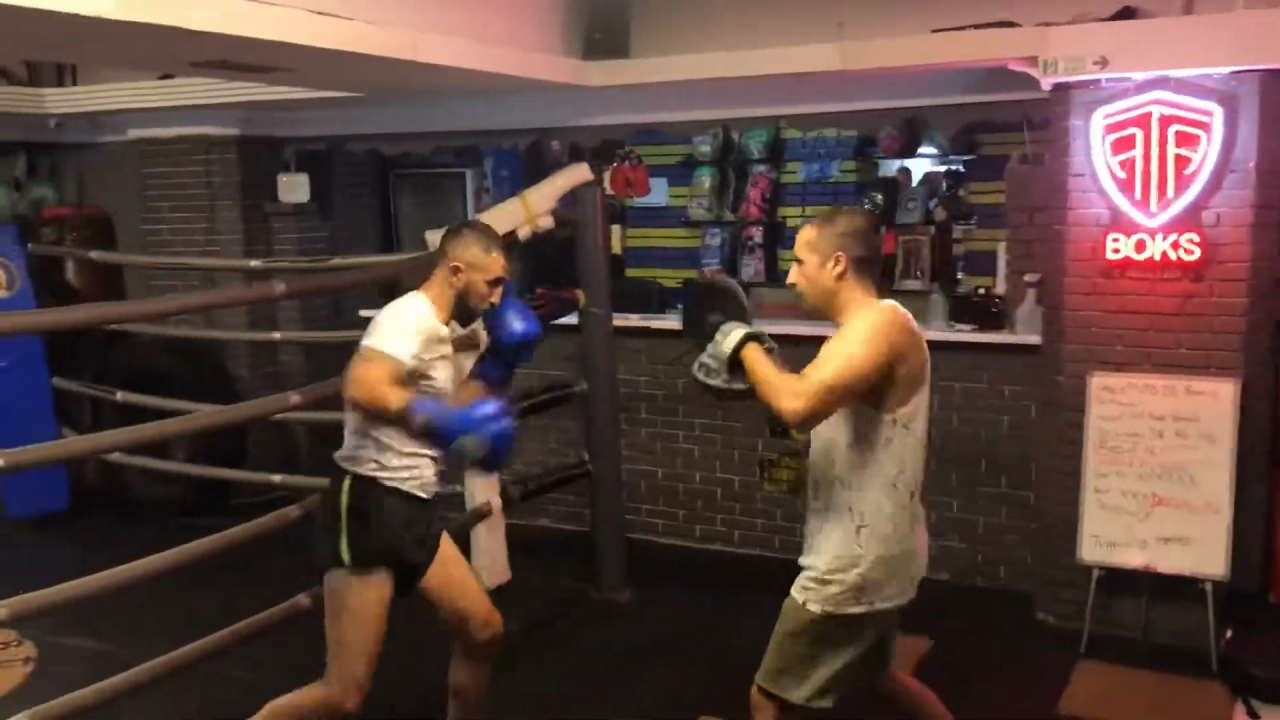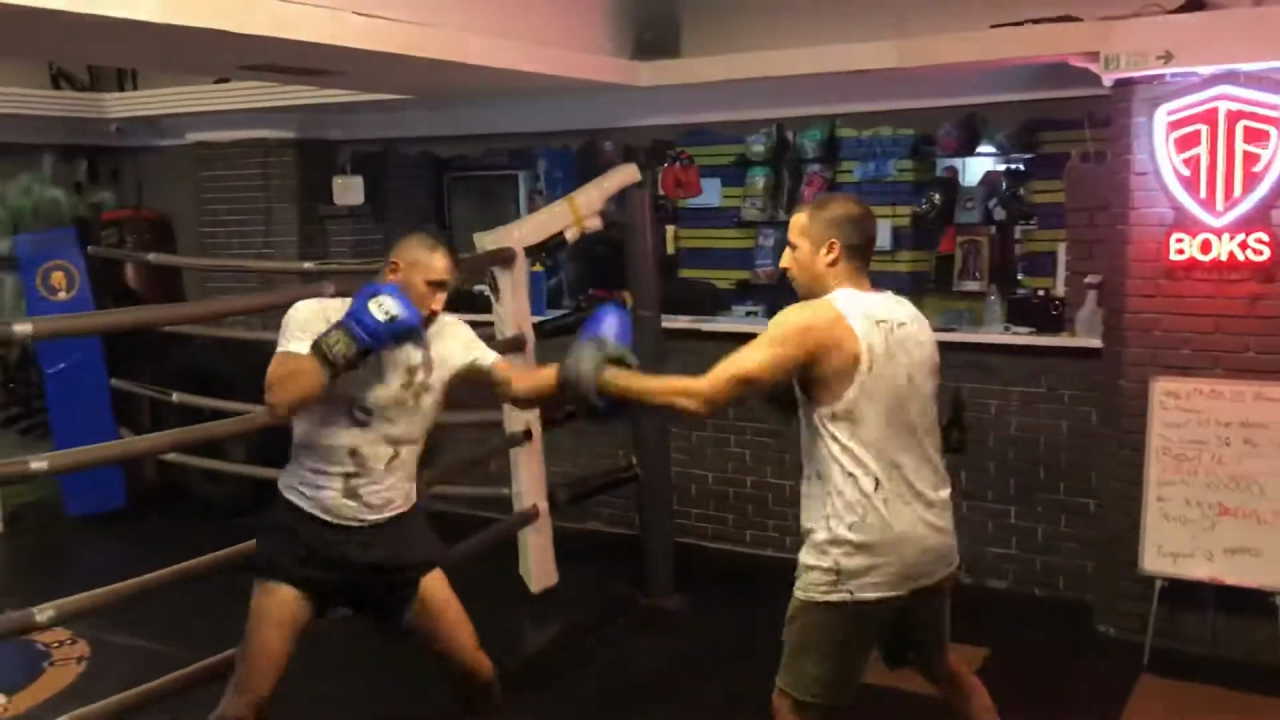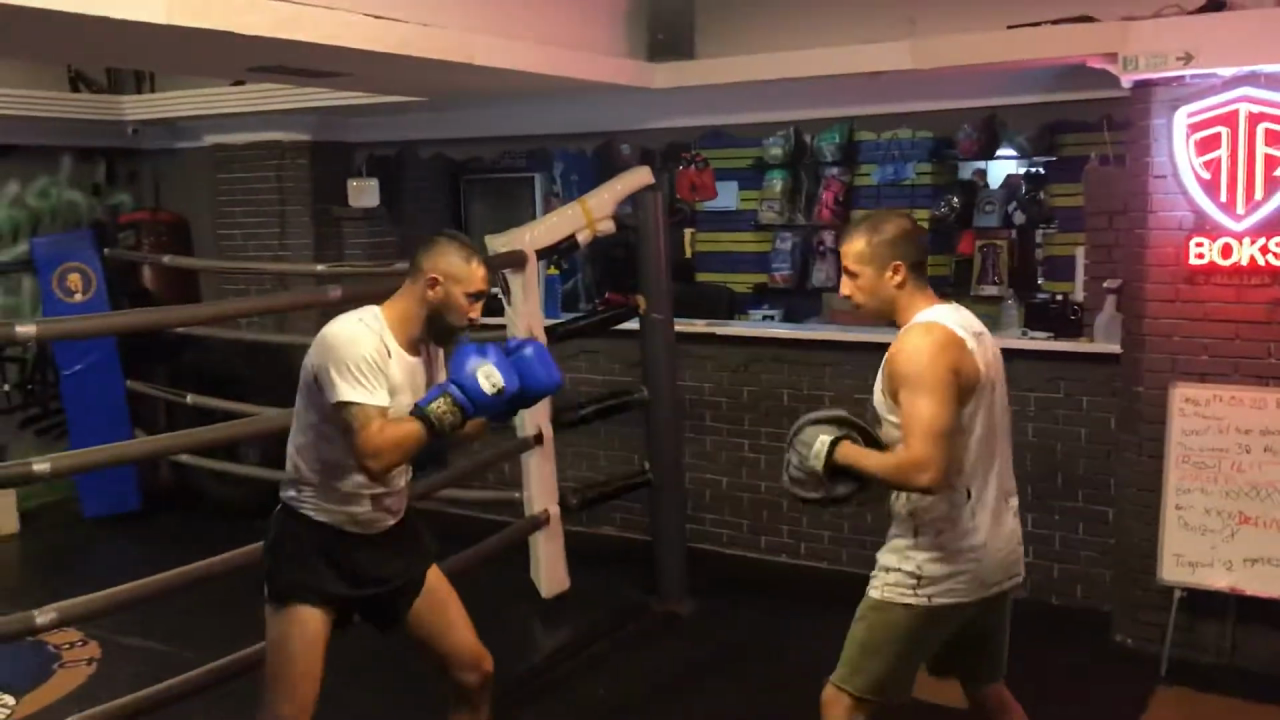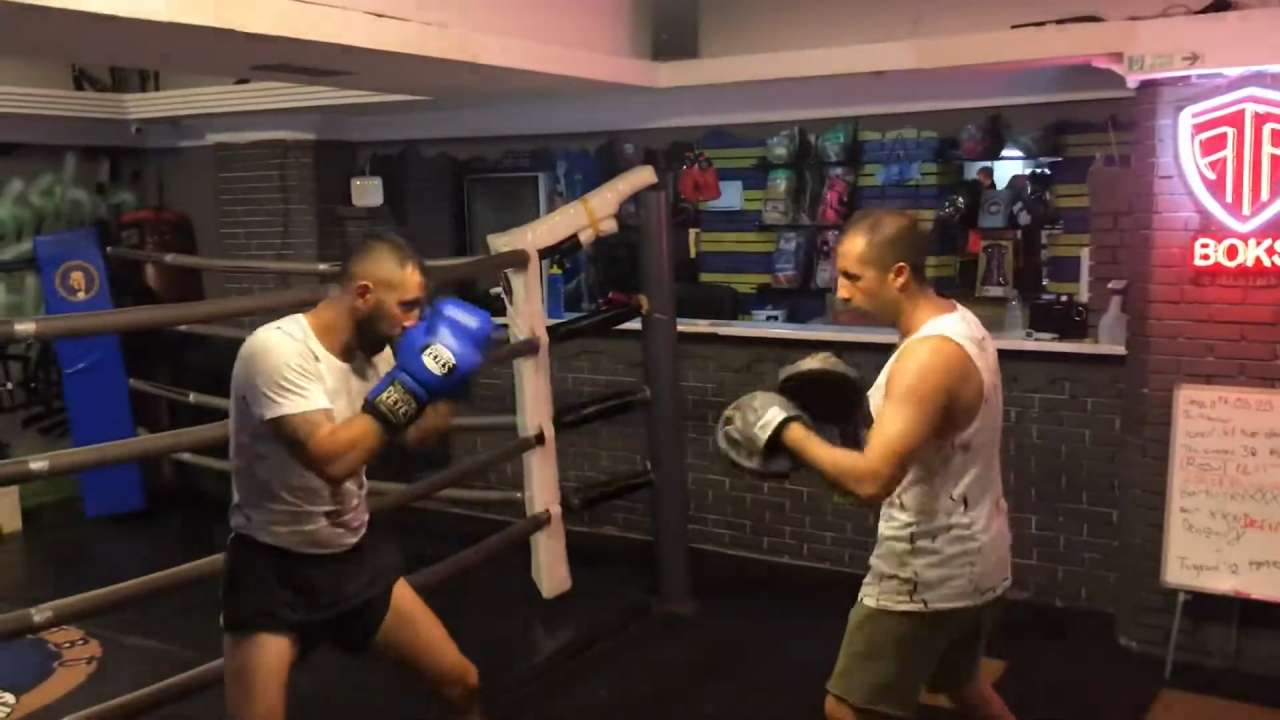
dt=0.4s
person 1, frame 1
left shoulder: (881, 324)
right shoulder: (845, 339)
left elbow: (797, 406)
left wrist: (742, 346)
left hip: (854, 563)
right hip: (880, 554)
right knee: (874, 675)
person 1, frame 2
left shoulder: (814, 322)
right shoulder: (910, 318)
left elbow: (702, 395)
left wrist: (603, 374)
left hip: (857, 557)
right hip: (928, 543)
right knee: (944, 668)
person 1, frame 3
left shoulder: (921, 343)
right shoulder: (961, 322)
left elbow: (923, 471)
left wrist: (837, 453)
right wrist: (863, 444)
left hip: (934, 568)
right hip: (991, 555)
person 1, frame 4
left shoulder: (931, 355)
right shoulder: (952, 317)
left elbow: (872, 480)
left wrist: (785, 426)
left hip: (927, 572)
right hip: (971, 558)
person 2, frame 1
left shoulder: (455, 327)
right shoulder: (412, 316)
left elbow: (461, 398)
right elbow: (364, 390)
left wrist: (500, 360)
right wrist: (447, 420)
left hip: (411, 507)
right hip: (373, 503)
left knee: (484, 630)
person 2, frame 2
left shoulder: (445, 334)
right shoulder: (314, 315)
left elbow: (516, 383)
right elbow: (281, 396)
right wrist: (350, 335)
left hip: (392, 528)
right hip: (305, 525)
left knee: (478, 672)
person 2, frame 3
left shoulder: (430, 345)
right shoulder: (352, 339)
right elbow: (375, 455)
left wrist: (503, 397)
right wrist: (459, 398)
left hip: (390, 535)
right hip: (316, 541)
left knee: (474, 671)
person 2, frame 4
left shoulder: (374, 347)
right shoulder: (275, 350)
left elbow: (420, 434)
right elbow: (333, 460)
left wrist: (450, 362)
right wrist: (411, 384)
left hip: (356, 554)
right hip: (273, 566)
left knee: (460, 681)
